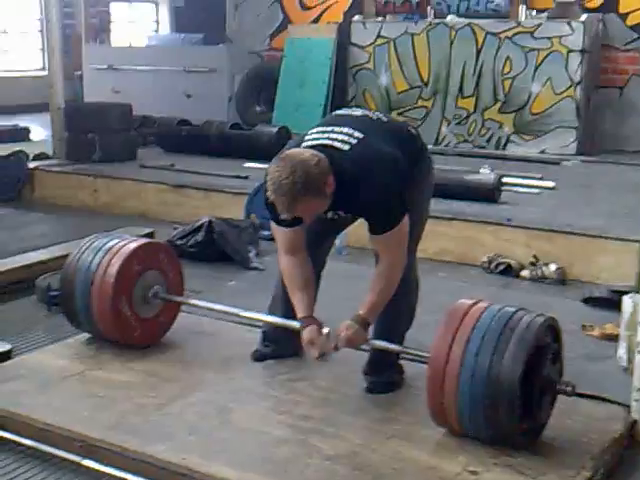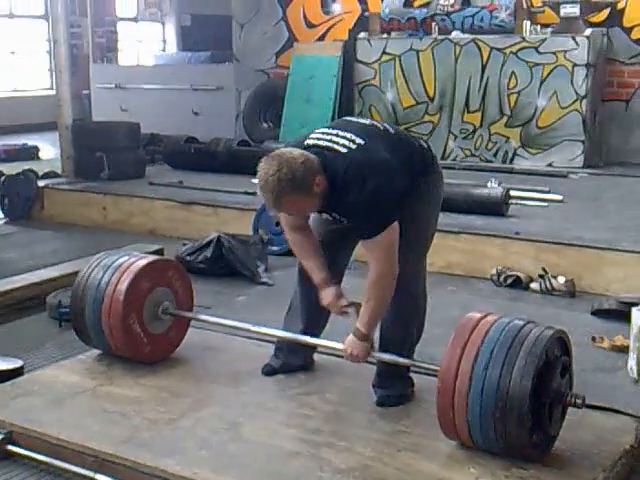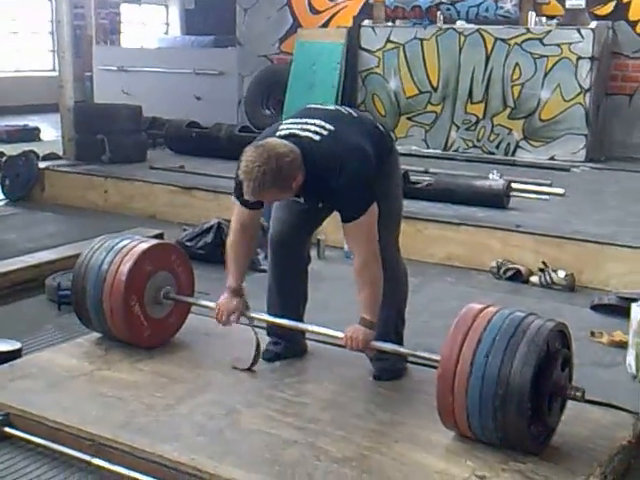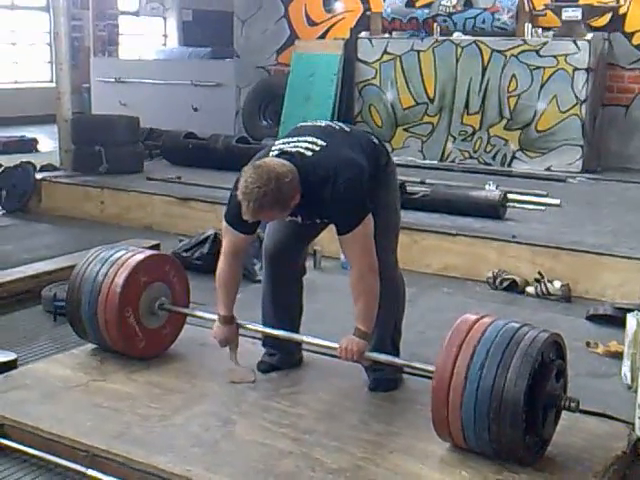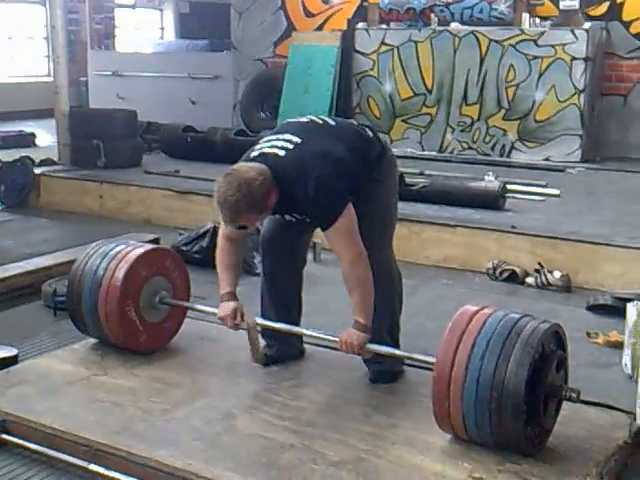
dt=1s
person 1, frame 1
left shoulder: (375, 185)
right shoulder: (283, 182)
left elbow: (392, 260)
right elbow: (292, 255)
left wrist: (362, 320)
right wrist: (307, 321)
left hip: (407, 165)
left knee: (402, 264)
right knee: (305, 248)
left ankle: (385, 362)
right ankle: (281, 338)
person 1, frame 2
left shoulder: (366, 188)
right shoulder: (287, 179)
left elbow: (383, 270)
right elbow: (297, 231)
left wrist: (362, 333)
right wrist: (325, 283)
left hip: (415, 180)
left knee: (404, 274)
right knee: (312, 262)
left ankle: (394, 374)
right ankle: (294, 351)
person 1, frame 3
left shoulder: (346, 174)
right shoulder: (255, 166)
left elbow: (365, 254)
right elbow: (243, 227)
left wrist: (367, 323)
right wrist: (233, 290)
left hip: (375, 160)
right hip: (309, 162)
left knee: (383, 252)
right knee: (282, 241)
left ankle: (387, 348)
right ankle: (285, 337)
person 1, frame 4
left shoulder: (341, 189)
right shoulder: (250, 188)
left elbow: (363, 266)
right elbow: (231, 253)
left wrist: (361, 334)
right wrist: (225, 319)
left hip: (372, 173)
left knee: (381, 264)
right knee: (276, 253)
right ankle: (281, 348)
person 1, frame 5
left shoulder: (317, 187)
right shoulder: (243, 186)
left elbow: (353, 256)
right elbow: (228, 238)
left wrist: (361, 326)
right wrist: (227, 295)
left hip: (370, 165)
left knee: (375, 255)
right knee: (275, 243)
left ankle: (384, 352)
right ankle: (282, 341)
